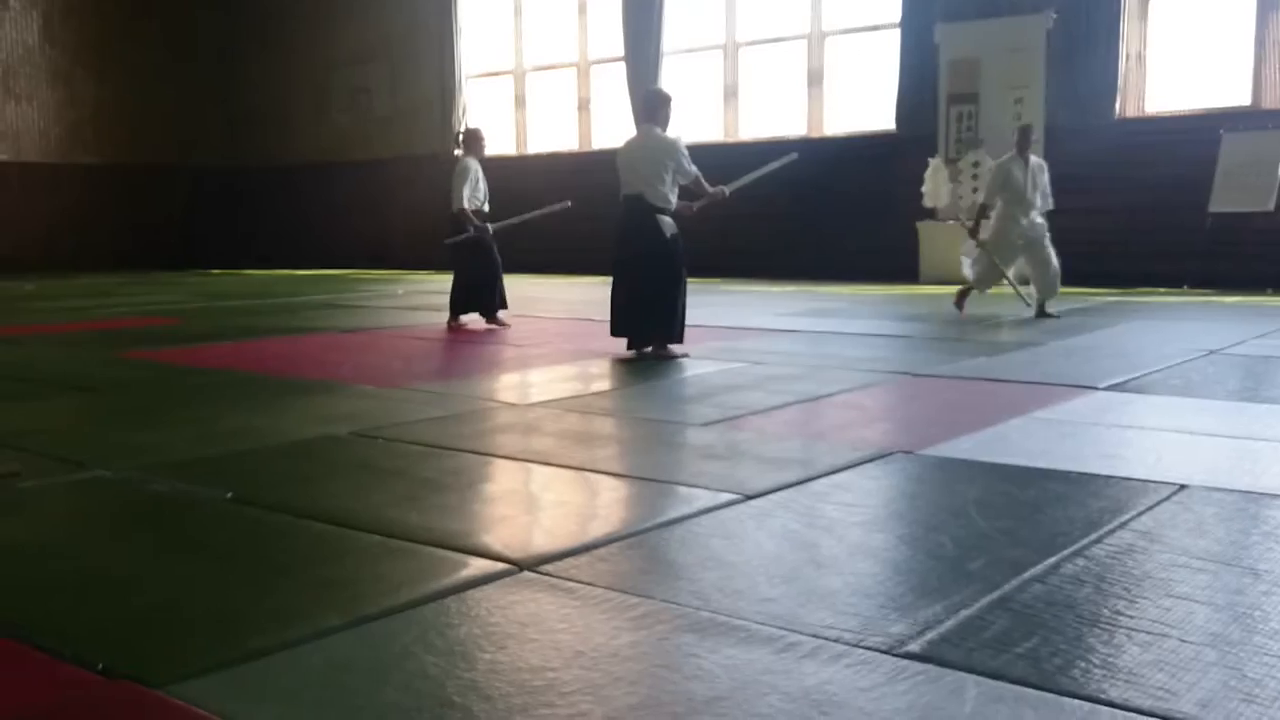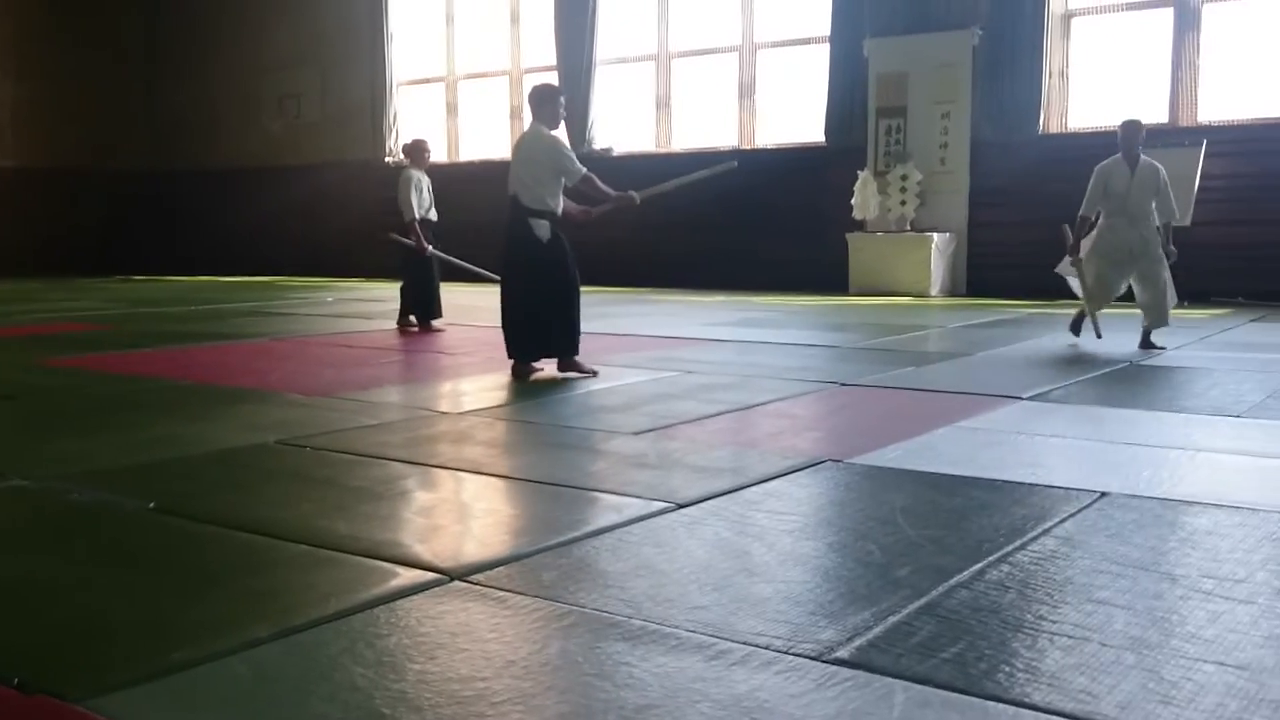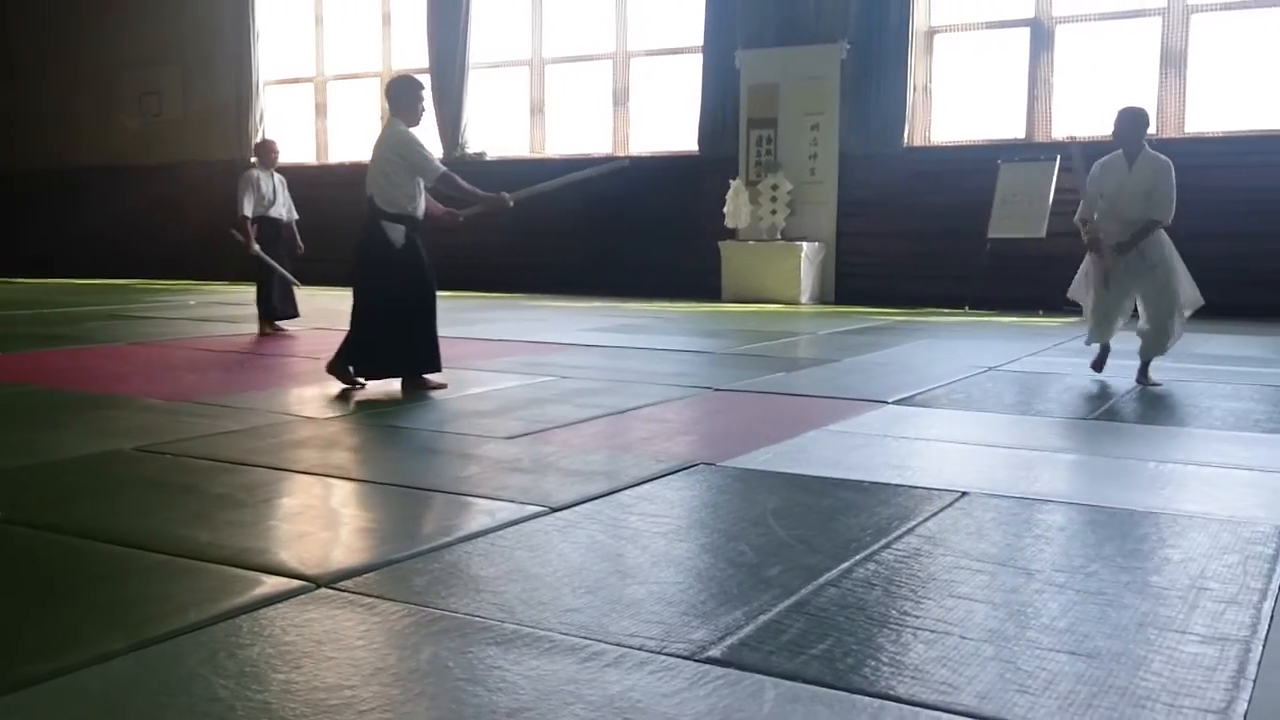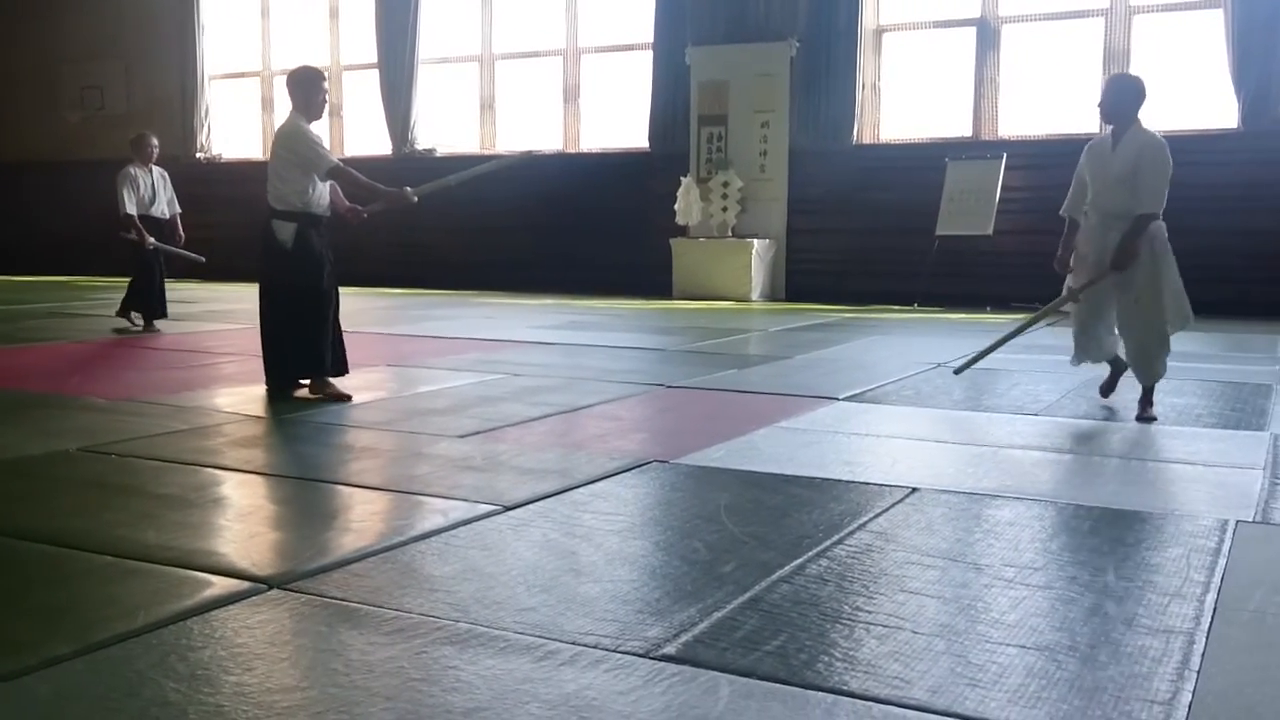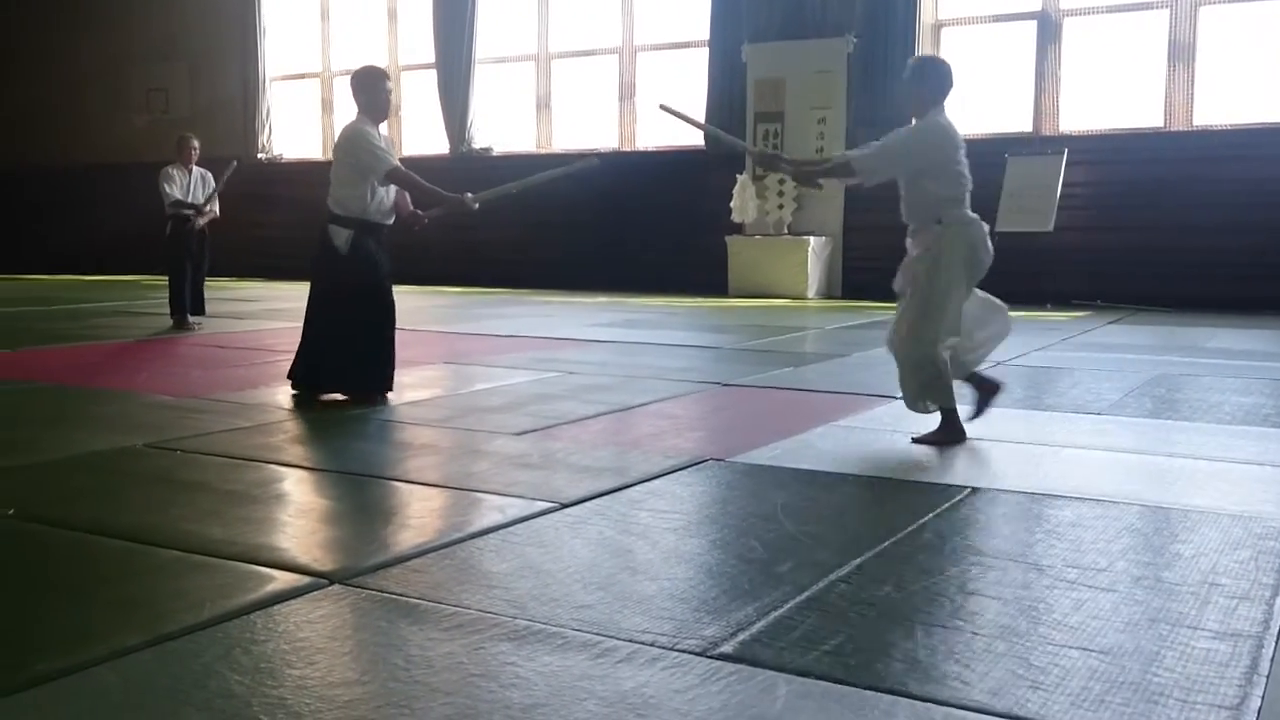
dt=1s
person 1, frame 1
left shoulder: (627, 148)
right shoulder: (669, 145)
right elbow: (692, 178)
left wrist: (674, 204)
right wrist: (712, 192)
left hip: (630, 220)
right hip: (655, 223)
left knee: (632, 279)
right knee: (666, 281)
left ankle: (638, 339)
right ankle: (659, 342)
person 1, frame 2
left shoulder: (525, 142)
right shoulder: (548, 142)
right elbow: (582, 178)
left wrist: (572, 209)
right wrist: (617, 197)
left hip: (521, 225)
right hip: (539, 227)
left knee: (523, 292)
right knee: (561, 289)
left ankle: (522, 359)
right ankle: (565, 355)
person 1, frame 3
left shoulder: (391, 138)
right shoulder: (402, 139)
left elbow: (413, 188)
right elbow: (442, 179)
left wrist: (438, 212)
right wrist: (487, 199)
left hip: (383, 232)
right hip: (394, 233)
left knee: (378, 303)
right knee: (415, 299)
left ankle: (345, 362)
right ankle: (414, 373)
person 1, frame 4
left shoulder: (300, 132)
right shoulder: (295, 132)
left elbow: (326, 179)
right elbow: (339, 171)
left wrist: (343, 207)
right wrist: (388, 194)
left hip: (300, 230)
right hip: (295, 231)
left knee: (288, 304)
right knee: (315, 301)
left ankle: (282, 375)
right ankle: (318, 376)
person 1, frame 5
left shoulder: (380, 140)
right shoulder: (357, 136)
left elbow: (396, 185)
right elbow: (401, 177)
left wrist: (408, 210)
right wrist: (448, 199)
left hip: (367, 238)
right hip: (351, 238)
left knee: (332, 311)
right knee: (369, 311)
left ankle: (315, 381)
right ankle: (357, 384)
person 2, frame 1
left shoulder: (1040, 166)
right shoulder: (1004, 166)
left elbow: (1044, 198)
right elbow: (989, 198)
left wrist: (1044, 227)
right wrist: (976, 226)
left hip: (1033, 222)
right hip: (1009, 220)
left knee: (1048, 265)
right knee: (993, 264)
left ankle: (1041, 308)
right ankle: (964, 293)
person 2, frame 2
left shoulder: (1155, 171)
right shoulder: (1105, 170)
left elbow: (1166, 209)
right elbow: (1089, 207)
left wrist: (1167, 243)
right wrist: (1076, 242)
left hip: (1145, 234)
right hip: (1112, 232)
left knee: (1156, 286)
right knee: (1102, 284)
left ankle: (1146, 338)
right ankle: (1082, 314)
person 2, frame 3
left shoulder: (1160, 166)
right shoulder: (1103, 166)
left elbow: (1161, 214)
right elbow: (1087, 207)
left wrist: (1131, 241)
right wrist: (1088, 233)
left hip: (1147, 242)
right hip: (1108, 242)
left knee: (1160, 307)
right knee: (1105, 303)
left ankle: (1143, 367)
right ankle: (1103, 346)
person 2, frame 4
left shoulder: (1152, 147)
right shoulder: (1095, 148)
left elbow: (1151, 206)
right elbow: (1076, 201)
left wrist: (1125, 247)
right wrist: (1066, 248)
left hip: (1137, 243)
right hip: (1095, 242)
left knee: (1143, 324)
right knee: (1089, 319)
left ankle: (1146, 398)
right ankle: (1116, 362)
person 2, frame 5
left shoulder: (930, 134)
right shoulder: (928, 133)
left elbow: (866, 165)
right elbow: (870, 165)
left wrist: (805, 169)
right wrist: (808, 169)
left hip: (947, 242)
right hip: (938, 242)
left knee: (915, 338)
right knee: (922, 335)
left ankle: (950, 425)
right ankle: (981, 383)
person 3, frame 1
left shoulder: (472, 164)
right shoulder: (468, 165)
right elbow: (460, 202)
left wrist: (479, 223)
right wrist: (477, 224)
left hip: (472, 223)
right hip: (470, 223)
left knee: (466, 270)
right knee: (489, 266)
left ankle: (455, 315)
right ankle: (491, 312)
person 3, frame 2
left shoulder: (423, 176)
right shoulder: (410, 176)
right elbow: (410, 211)
left wrist: (426, 236)
right wrist: (420, 239)
left hip: (425, 229)
right hip: (417, 231)
left knee: (414, 276)
right knee: (425, 275)
left ankle: (405, 316)
right ankle: (425, 320)
person 3, frame 3
left shoulder: (280, 179)
right shoulder: (252, 176)
left elbow: (289, 211)
right elbow: (245, 212)
left wrist: (296, 237)
right wrist: (250, 238)
left hip: (279, 231)
right hip: (262, 230)
left knee: (280, 275)
right knee: (267, 276)
left ankle: (270, 320)
right ankle: (265, 321)
person 3, frame 4
left shoulder: (161, 174)
right shoulder: (129, 174)
left elbow: (171, 204)
right elbow: (128, 210)
left wrist: (178, 227)
right wrist: (143, 234)
left hip: (160, 228)
right hip: (142, 229)
left knee: (149, 274)
right knee: (149, 274)
left ankle: (127, 308)
right ankle: (149, 320)
person 3, frame 5
left shoulder: (205, 175)
right shoulder: (169, 173)
left elbow: (214, 208)
right elbow: (172, 200)
left wrist: (203, 218)
right wrist: (194, 207)
left hip: (199, 228)
right hip: (179, 226)
left knee: (197, 272)
right knee: (180, 272)
left ankle: (187, 314)
right ankle: (180, 315)
